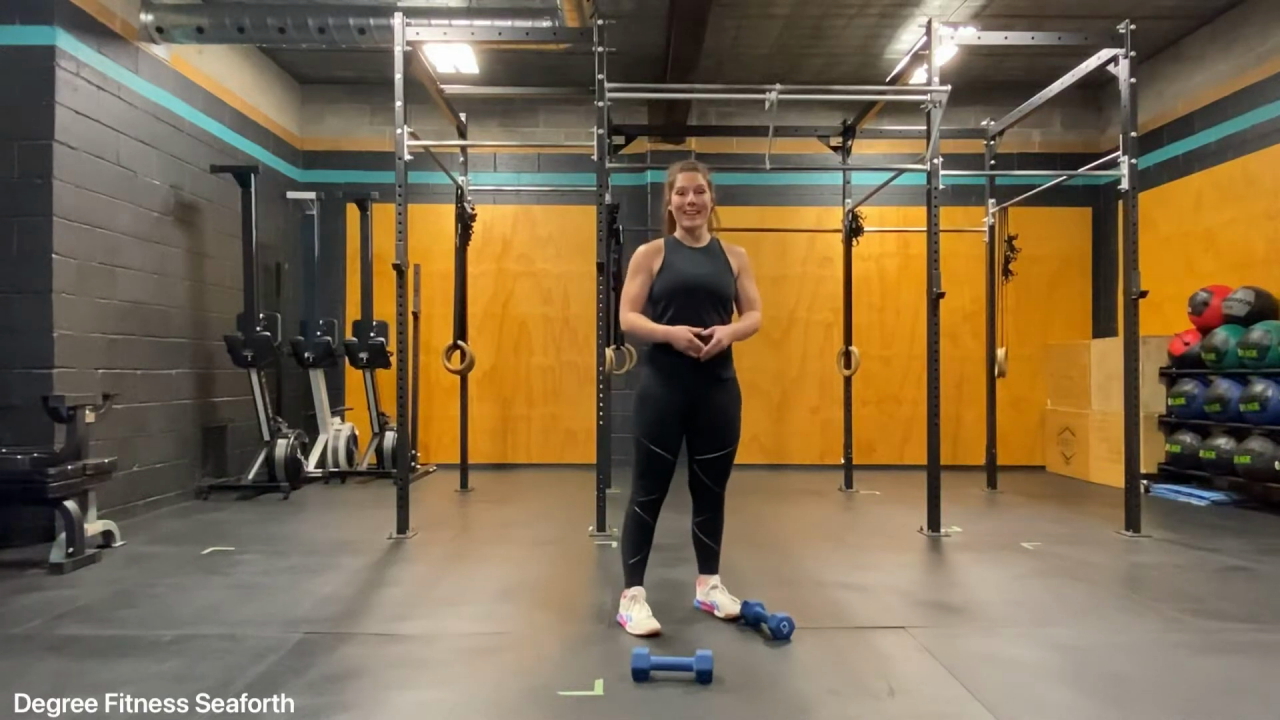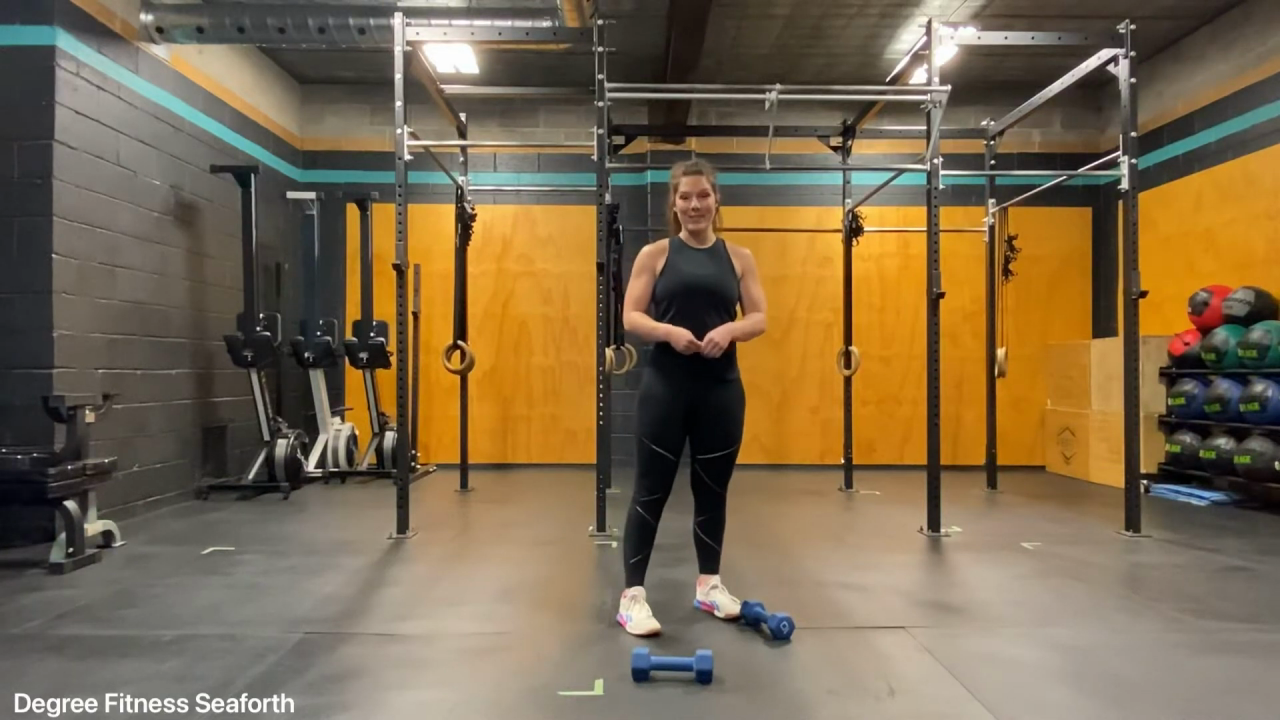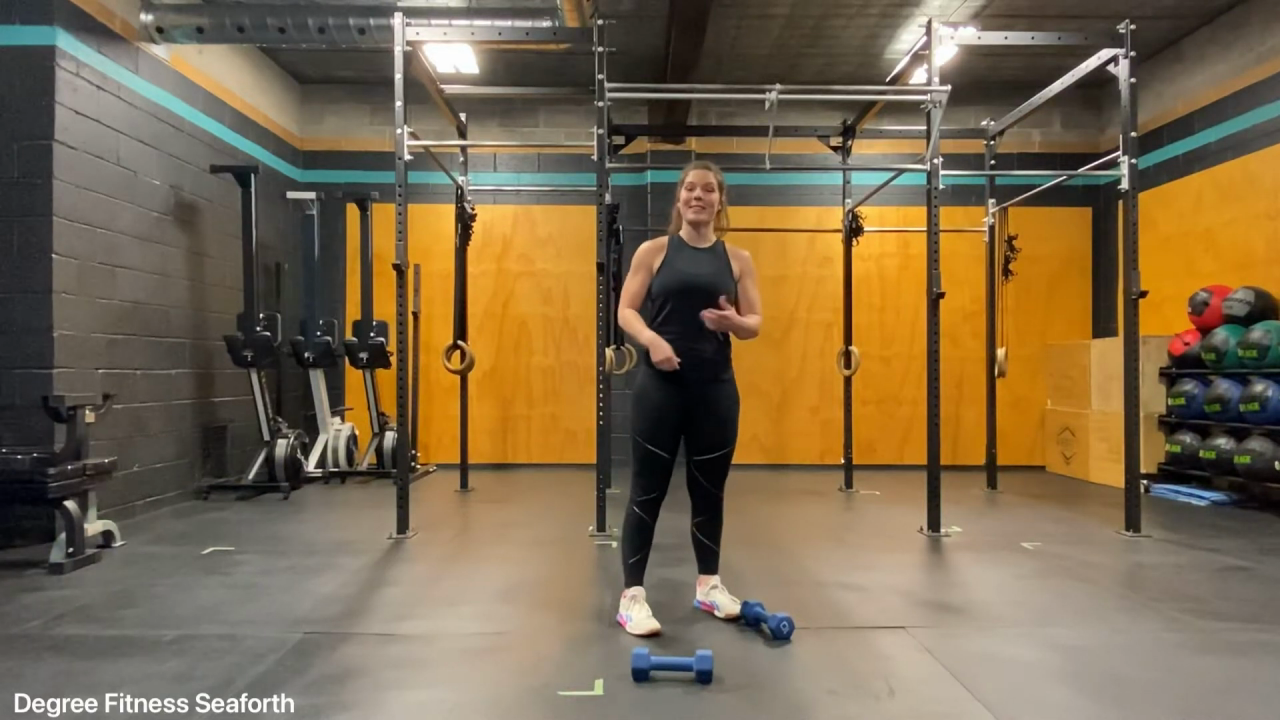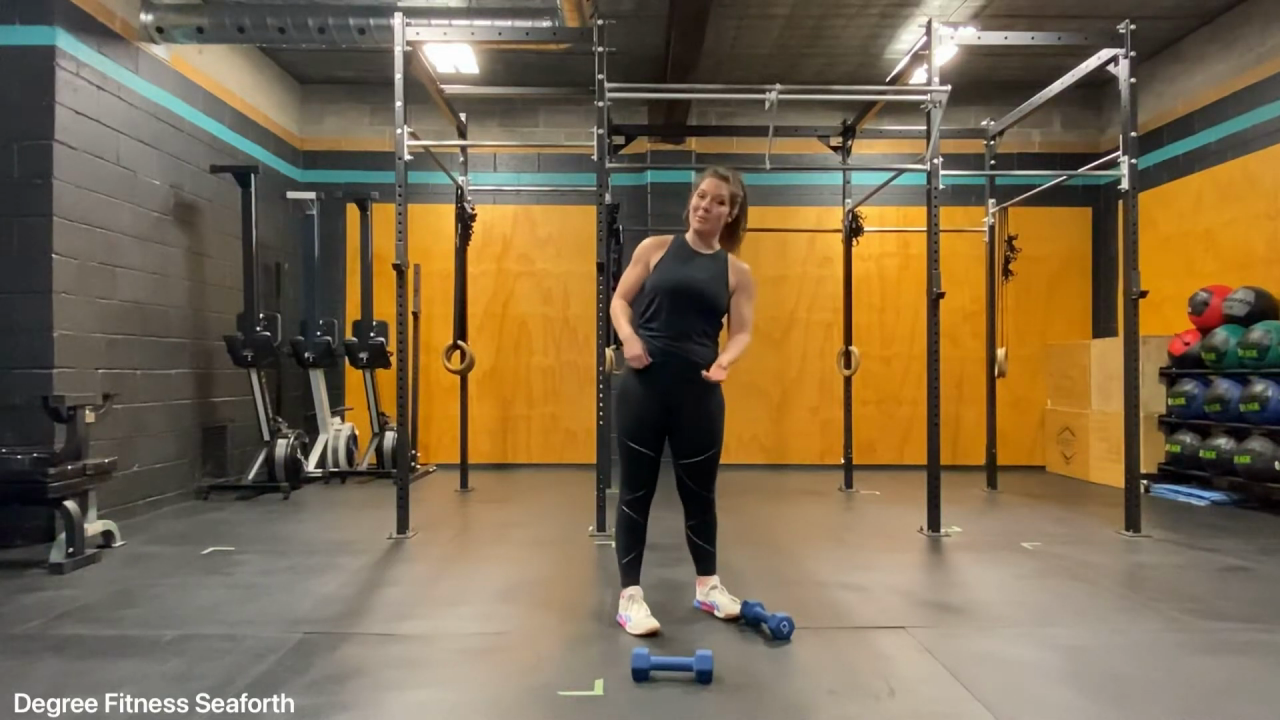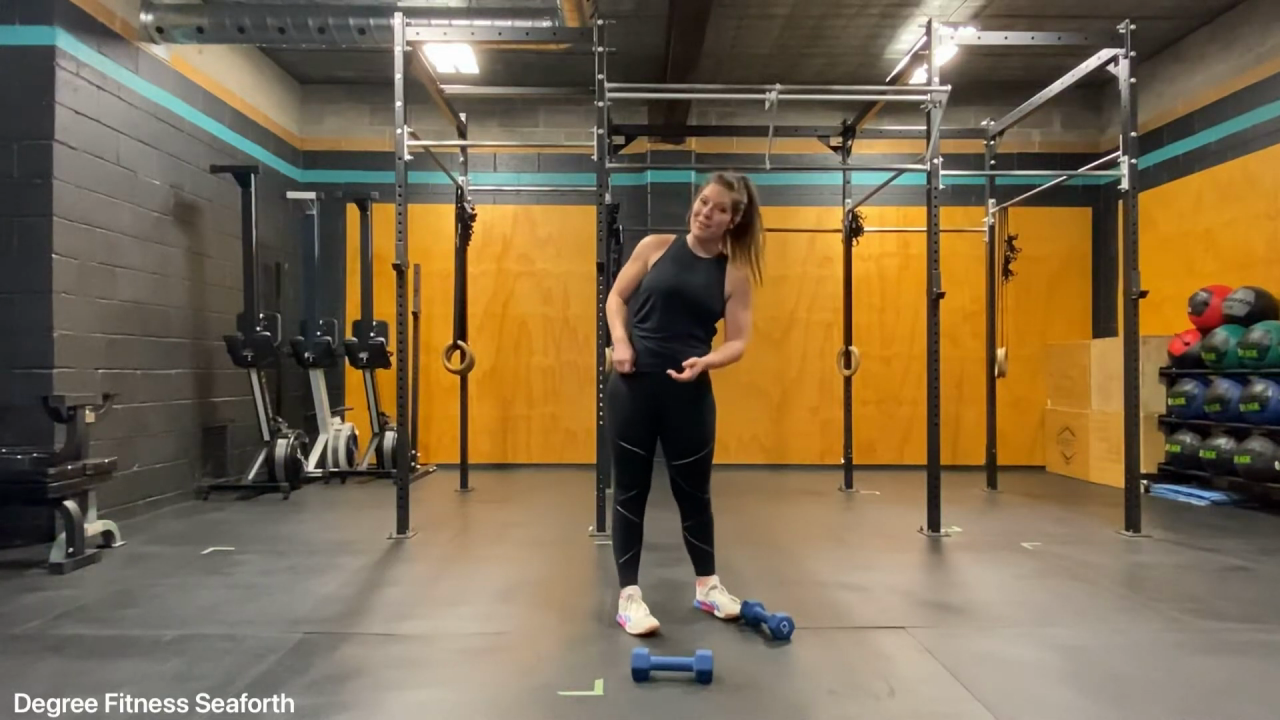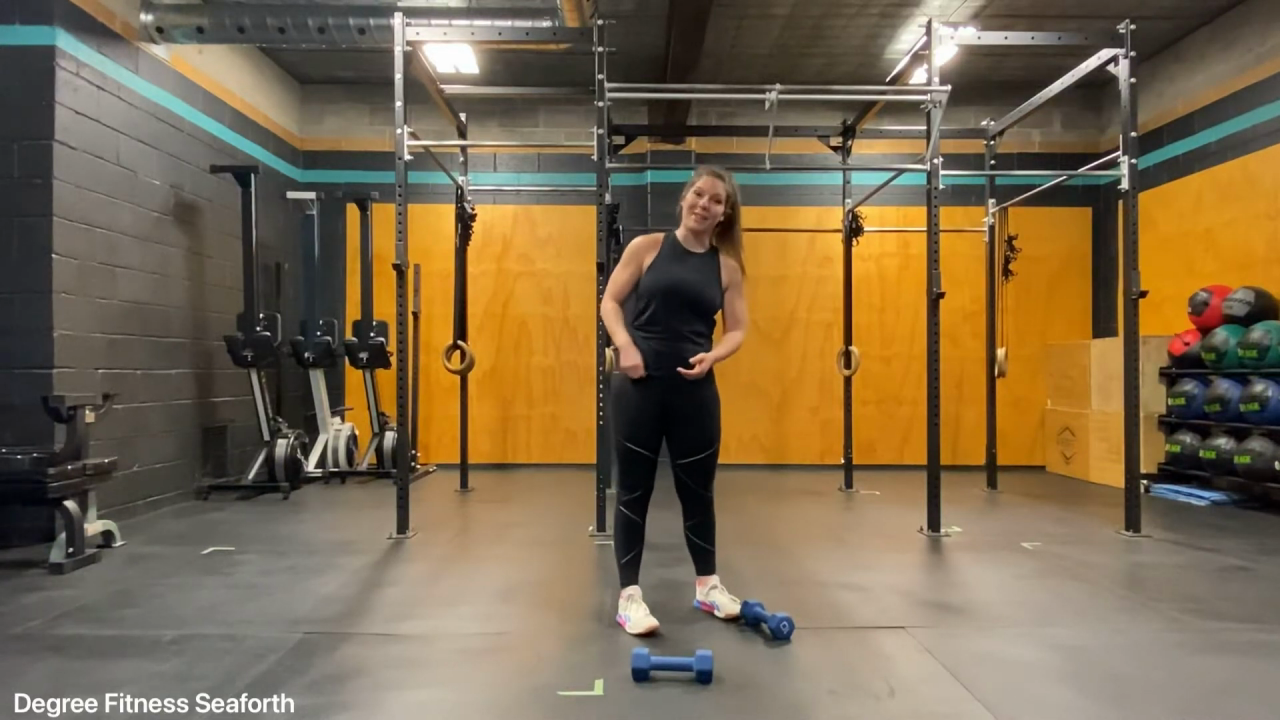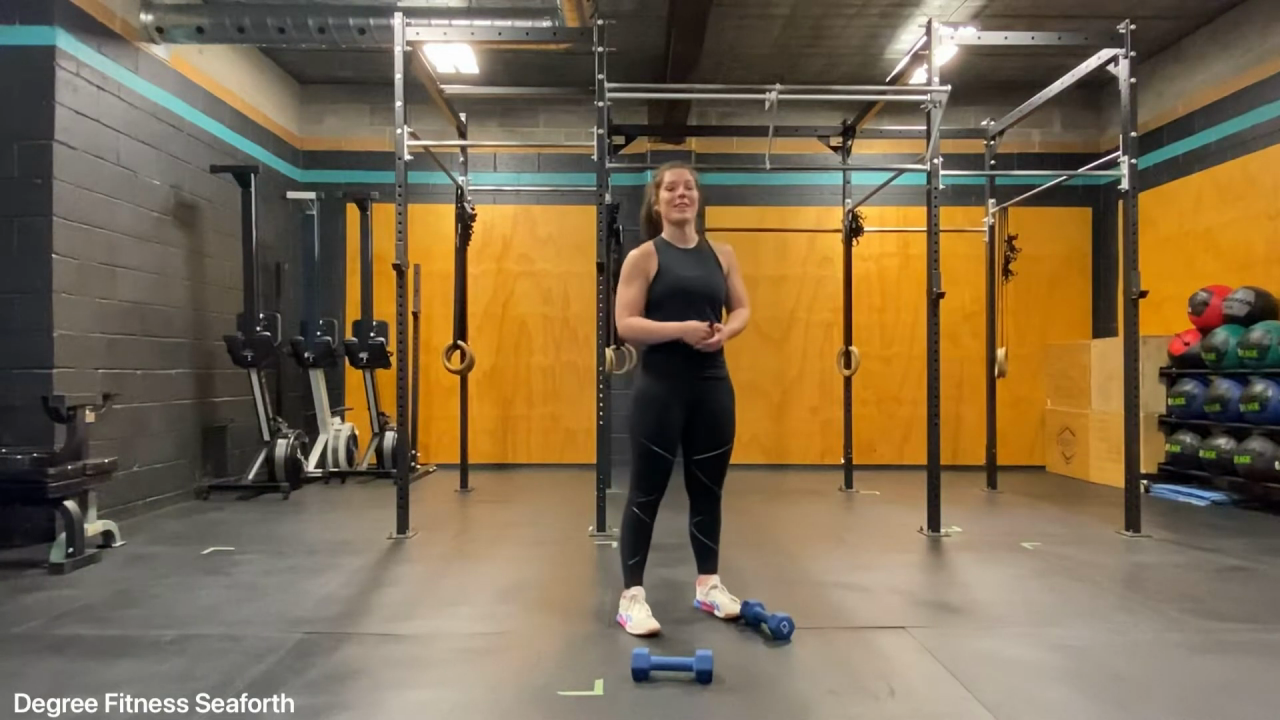
dt=0.4s
person 1, frame 1
left shoulder: (733, 256)
right shoulder: (650, 254)
left elbow: (754, 314)
right elbow: (628, 317)
left wrist: (729, 332)
right wrist: (668, 332)
left hip: (718, 386)
right hip: (663, 385)
left knee: (711, 488)
right knee: (649, 489)
left ankle: (708, 583)
right ankle: (632, 595)
person 1, frame 2
left shoulder: (739, 257)
right shoulder: (654, 254)
left elbow: (759, 318)
right elbow: (631, 316)
left wrist: (730, 329)
right wrist: (668, 331)
left hip: (721, 387)
right hip: (665, 385)
left knee: (712, 489)
right knee: (651, 490)
left ankle: (709, 583)
right ankle: (632, 595)
person 1, frame 3
left shoulder: (737, 259)
right shoulder: (653, 251)
left elbow: (755, 322)
right elbow: (626, 309)
left wrist: (732, 321)
right wrist: (651, 339)
left hip: (715, 387)
right hip: (659, 385)
left knee: (709, 489)
right knee: (648, 489)
left ankle: (708, 584)
right ankle: (632, 595)
person 1, frame 4
left shoulder: (737, 271)
right shoulder: (655, 248)
left elbow: (741, 332)
right elbow: (620, 300)
left wrist: (725, 361)
right wrist: (629, 337)
left hip: (698, 390)
right hip: (644, 384)
left knee: (699, 490)
right knee: (636, 489)
left ankle: (707, 584)
right ankle: (630, 595)
person 1, frame 5
left shoulder: (735, 275)
right shoulder: (654, 247)
left elbow: (737, 341)
right elbow: (616, 297)
left wrist: (704, 362)
right wrist: (620, 341)
left hip: (689, 390)
right hip: (633, 383)
left knee: (693, 491)
right knee: (631, 490)
left ankle: (707, 584)
right ankle: (629, 594)
person 1, frame 6
left shoulder: (727, 267)
right shoulder: (647, 247)
left elbow: (737, 330)
right elbow: (610, 301)
left wrist: (711, 357)
right wrist: (626, 346)
left hip: (695, 389)
right hip: (640, 385)
left knee: (698, 490)
right knee: (634, 490)
left ankle: (707, 583)
right ankle: (629, 595)
person 1, frame 7
left shoulder: (722, 254)
right shoulder: (644, 257)
left elbow: (741, 308)
right elbow: (626, 323)
left wrist: (725, 331)
right wrist: (680, 328)
left hip: (713, 384)
right hip: (660, 385)
left knee: (707, 488)
right knee: (647, 490)
left ankle: (708, 583)
right ankle: (632, 595)
